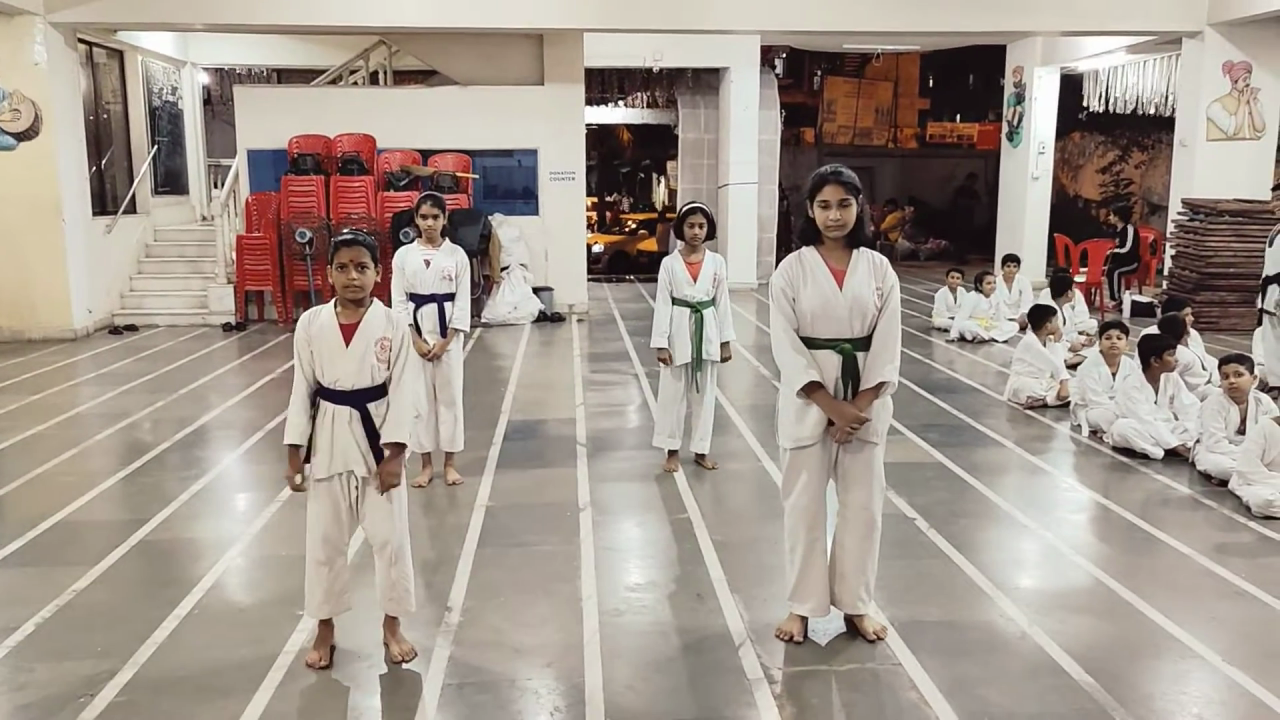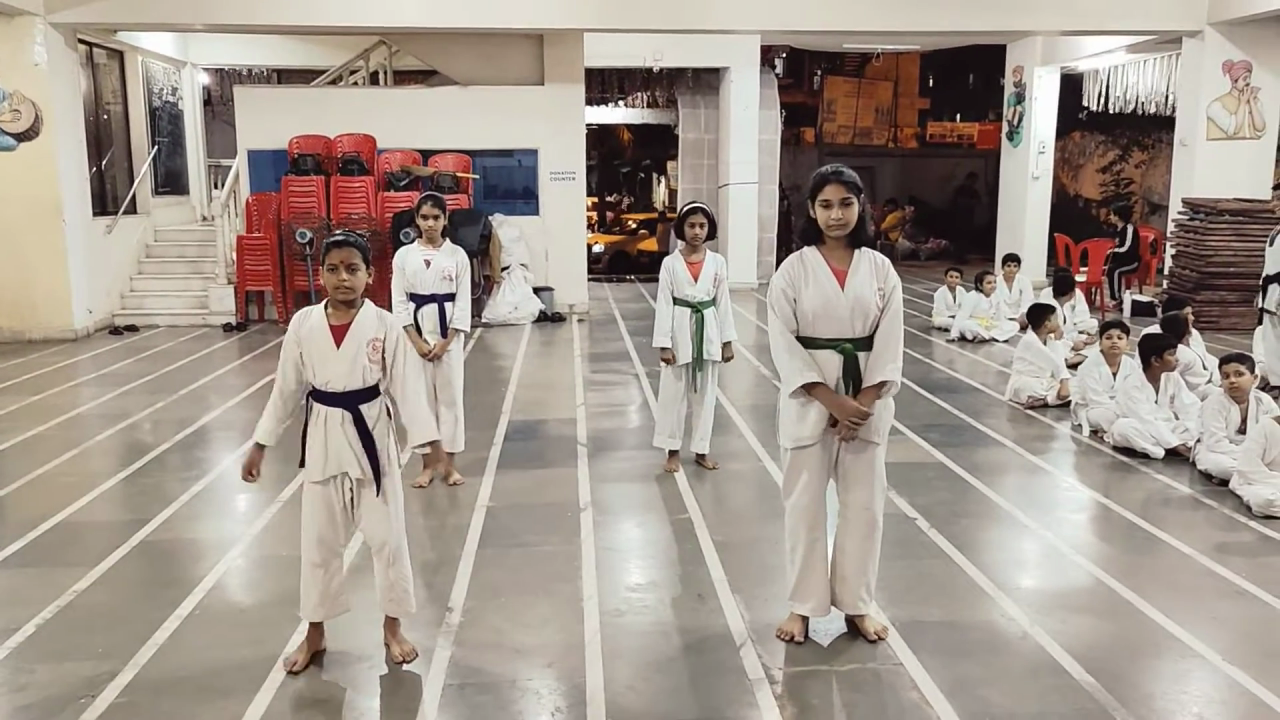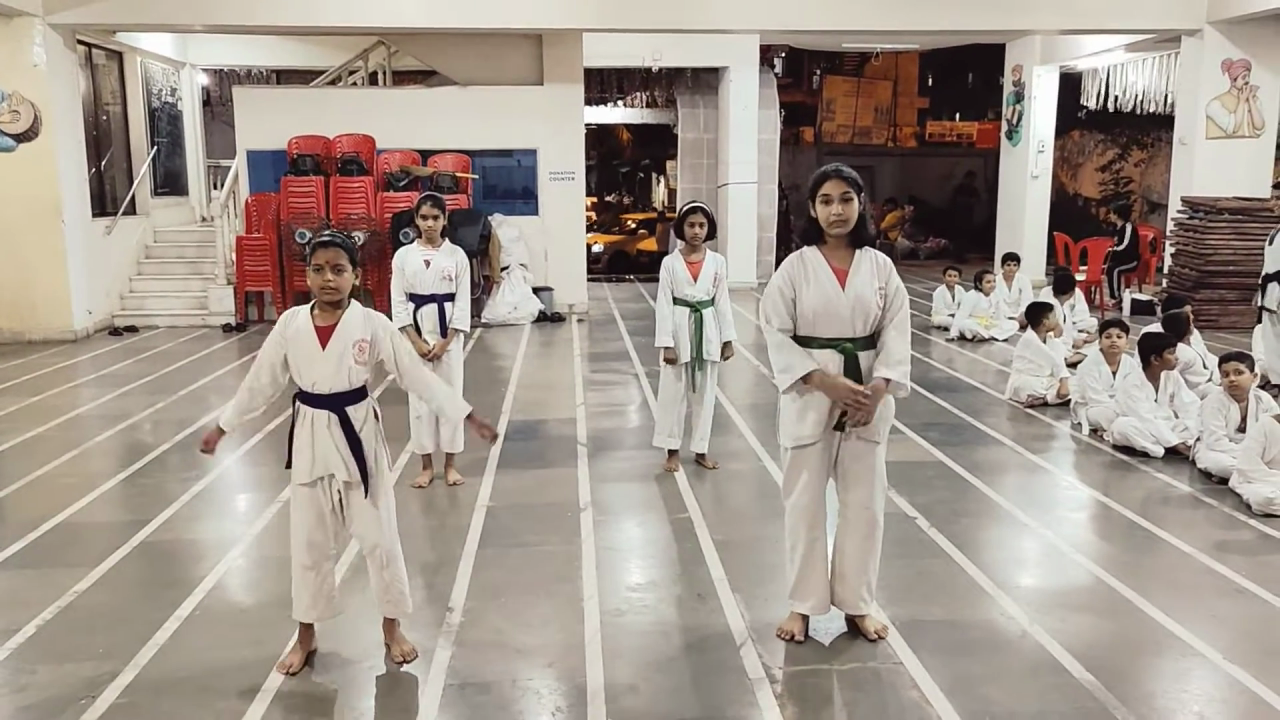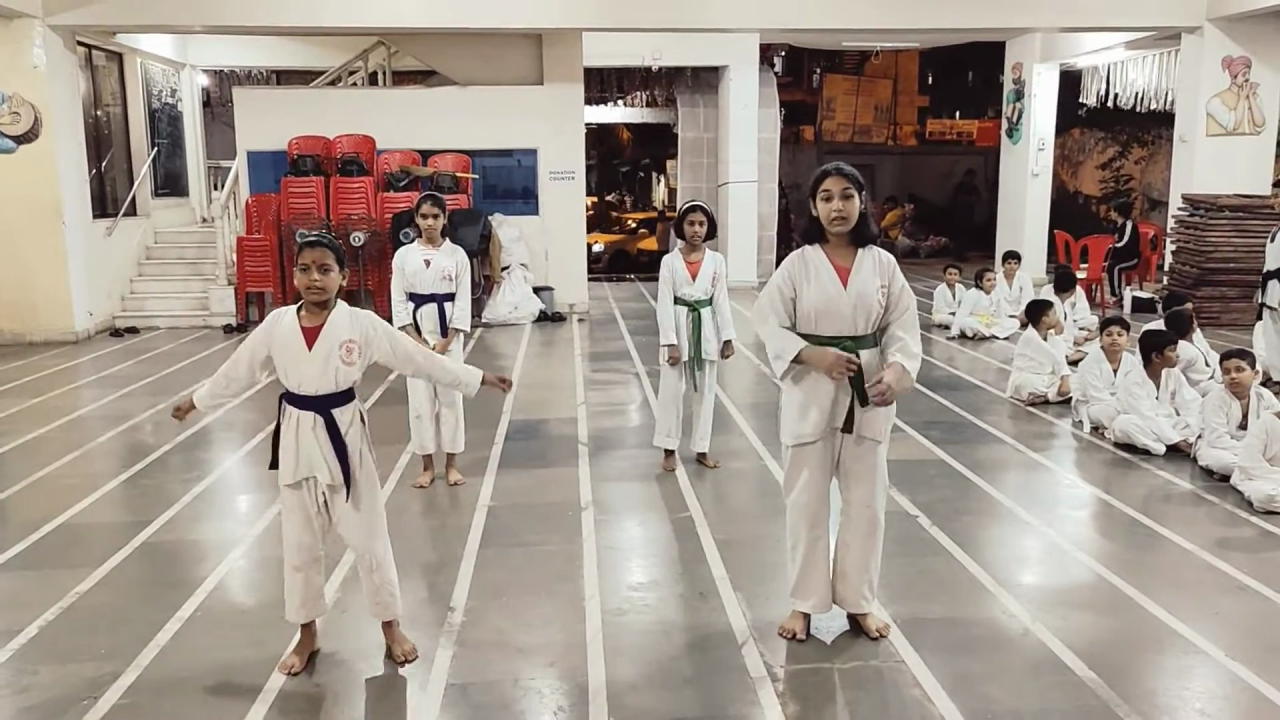
dt=0.1s
person 1, frame 1
left shoulder: (877, 268)
right shoulder: (793, 268)
left elbow: (887, 341)
right elbow: (785, 342)
left wrist: (863, 403)
right wrist: (831, 404)
left hip: (865, 399)
right hip: (808, 398)
left knee: (863, 503)
right knee: (804, 503)
left ankle: (855, 604)
right ankle: (801, 605)
person 1, frame 2
left shoulder: (880, 268)
right shoulder: (795, 268)
left elbow: (890, 341)
right elbow: (782, 342)
left wrist: (866, 401)
right wrist: (831, 400)
left hip: (866, 399)
right hip: (809, 397)
left knee: (864, 503)
right knee: (804, 503)
left ankle: (857, 604)
right ankle: (802, 605)
person 1, frame 3
left shoulder: (880, 266)
right shoulder: (796, 266)
left elbow: (896, 333)
right elbow: (774, 332)
left wrist: (882, 387)
right wrist: (827, 382)
left hip: (868, 396)
right hip: (809, 395)
left knee: (865, 502)
right knee: (804, 502)
left ankle: (857, 603)
right ankle: (802, 603)
person 1, frame 4
left shoulder: (883, 264)
right shoulder: (797, 264)
left elbow: (903, 329)
right elbow: (768, 324)
left wrist: (895, 374)
right wrist: (815, 355)
left hip: (869, 394)
right hip: (811, 392)
left knee: (866, 500)
right knee: (806, 500)
left ankle: (858, 601)
right ankle: (804, 602)
person 2, frame 1
left shoulder: (392, 324)
right shoulder: (312, 323)
left elbow: (402, 389)
right elbow: (302, 389)
left wrist: (395, 451)
right wrist: (294, 449)
left hip: (379, 437)
right hip: (328, 438)
left knee: (390, 535)
right knee: (323, 539)
left ankle: (391, 626)
right ankle: (325, 630)
person 2, frame 2
left shoulder: (385, 325)
right shoulder: (303, 324)
left elbow: (407, 386)
right elbow: (286, 388)
left wrist: (429, 441)
right wrist: (261, 443)
left hip: (371, 437)
right hip: (323, 439)
left knee: (388, 536)
right knee: (318, 540)
left ankle: (392, 626)
right ankle: (314, 633)
person 2, frame 3
left shoulder: (372, 324)
right shoulder: (290, 324)
left elbow: (415, 372)
right elbow: (262, 378)
left wrist: (464, 413)
right wrist: (223, 424)
left hip: (357, 436)
right hip: (311, 442)
left knee: (380, 537)
right knee: (308, 545)
left ankle: (392, 627)
right ankle: (305, 636)
person 2, frame 4
left shoulder: (361, 324)
right shoulder: (276, 324)
left elbow: (418, 357)
right elbow: (240, 368)
left wrist: (476, 376)
right wrist: (196, 400)
left hip: (344, 437)
right hip: (297, 442)
left knee: (368, 539)
right knee: (299, 546)
left ankle: (390, 626)
right ankle: (307, 635)
person 3, frame 1
left shoulder: (456, 254)
right shoulder: (404, 255)
left elbow: (463, 301)
right elbow: (399, 301)
left wrist: (444, 342)
right wrist: (417, 341)
left hip: (448, 335)
right hip: (414, 336)
left knee: (450, 397)
right knee: (420, 398)
left ankle: (449, 462)
right ankle: (426, 463)
person 3, frame 2
left shoulder: (457, 255)
right shoulder: (404, 255)
left elbow: (463, 301)
right elbow: (399, 302)
left wrist: (445, 342)
right wrist: (417, 341)
left hip: (448, 335)
right hip: (416, 335)
left knee: (450, 397)
left ankle: (449, 462)
right ankle: (428, 464)
person 3, frame 3
left shoulder: (456, 255)
right shoulder: (403, 255)
left elbow: (463, 301)
right elbow: (398, 302)
left wrist: (445, 341)
right wrist: (416, 342)
left hip: (448, 335)
right hip: (415, 335)
right knee: (420, 399)
left ankle: (450, 463)
right ankle: (426, 465)
person 3, frame 4
left shoulder: (456, 254)
right shoulder: (403, 255)
left elbow: (463, 301)
right elbow: (398, 301)
left wrist: (447, 341)
right wrist: (416, 341)
left hip: (448, 334)
right hip: (415, 335)
left knee: (451, 398)
right knee: (420, 399)
left ankle: (451, 464)
right ankle: (427, 465)
person 4, frame 1
left shoulder: (716, 262)
right shoulder: (669, 263)
left elbow: (722, 302)
right elbow: (662, 304)
left wrist: (726, 340)
right wrist: (661, 343)
left hip: (707, 333)
right hip: (678, 332)
left knee: (704, 394)
right knee: (672, 394)
left ankle: (701, 450)
right ankle: (672, 450)
person 4, frame 2
left shoulder: (717, 262)
right shoulder: (670, 263)
left elbow: (723, 302)
right elbow: (663, 304)
left wrist: (727, 340)
right wrist: (663, 343)
left hip: (708, 332)
right hip: (680, 331)
left knee: (705, 394)
right knee: (673, 393)
left ankle: (701, 449)
right ankle: (672, 450)
person 4, frame 3
left shoulder: (717, 261)
right shoulder: (670, 262)
left elbow: (722, 301)
right elbow: (664, 304)
left wrist: (727, 338)
right wrist: (666, 343)
left hip: (707, 332)
right hip: (678, 331)
left knee: (705, 393)
right knee: (672, 393)
left ankle: (700, 449)
right ankle: (672, 450)
person 4, frame 4
left shoulder: (716, 261)
right shoulder: (670, 261)
left elbow: (721, 300)
right elbow: (665, 302)
left wrist: (727, 337)
right wrist: (670, 342)
left hip: (706, 331)
right hip: (678, 330)
left knee: (705, 392)
right knee: (671, 392)
left ankle: (701, 449)
right ankle: (669, 449)
